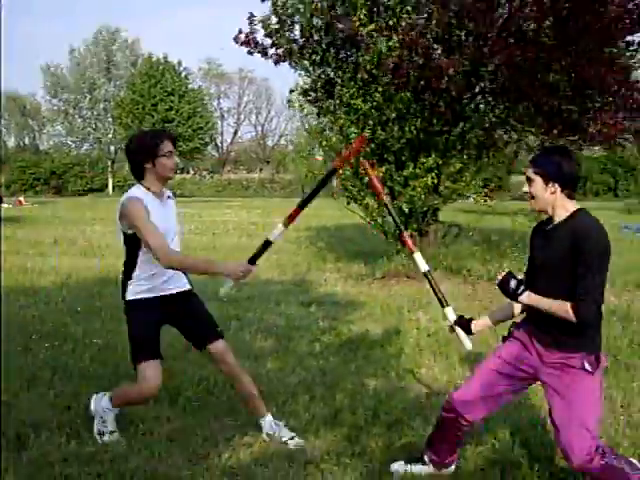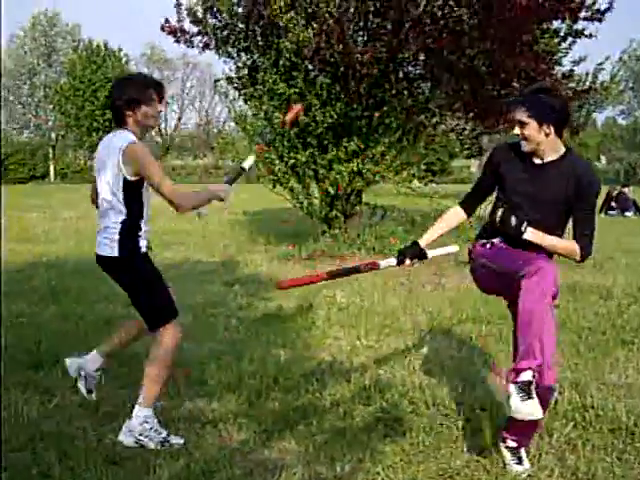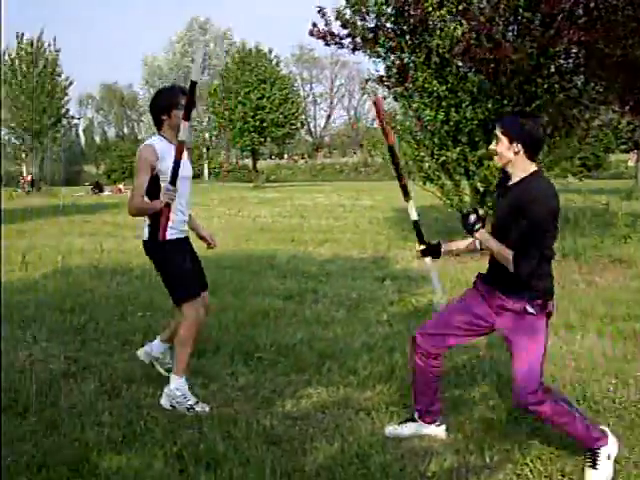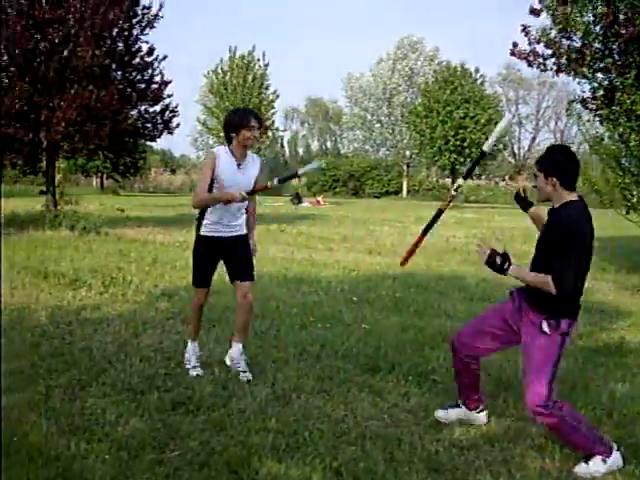
dt=1s
person 1, frame 1
left shoulder: (587, 234)
right shoulder: (541, 230)
left elbow: (583, 312)
left wrist: (524, 294)
right wrist: (480, 321)
left hip: (573, 358)
right hip: (527, 340)
left knee: (581, 453)
right knee: (461, 402)
person 1, frame 2
left shoulder: (580, 174)
right shoulder: (505, 157)
left elbow: (579, 251)
right elbow: (468, 205)
left wrist: (526, 232)
right wrist: (421, 244)
left hip: (536, 274)
right hip: (490, 257)
left knee: (547, 377)
right knee: (540, 271)
left ankle: (515, 439)
right ankle: (522, 375)
person 1, frame 3
left shoulder: (540, 195)
right shoulder: (507, 184)
left elbow: (518, 263)
left wrist: (479, 231)
right wrist: (444, 247)
left hip: (527, 307)
right hip: (488, 292)
left knee: (529, 394)
right knee: (425, 341)
left ankle: (599, 442)
right ankle: (428, 419)
person 1, frame 4
left shoulder: (572, 220)
right shoulder: (562, 210)
left elbow: (560, 285)
left wrist: (509, 269)
right wrist: (530, 209)
left hip: (550, 321)
right hip: (524, 304)
left knee: (539, 401)
right knee: (463, 344)
left ankle: (604, 452)
right ankle: (472, 407)
person 2, frame 1
left shoulder: (166, 197)
right shoulder: (133, 204)
right elbow: (166, 258)
right wrist: (222, 268)
left hip: (179, 293)
right hip: (143, 301)
left knee: (227, 360)
right knee: (149, 385)
left ankle: (268, 423)
right ankle: (106, 403)
person 2, frame 2
left shoulder: (107, 143)
right shoulder: (133, 148)
left elbow: (95, 196)
right elbow: (179, 200)
right wrist: (215, 191)
left hip: (111, 248)
right hip: (127, 253)
left knee: (152, 317)
right knee: (169, 334)
left ankle: (89, 363)
right ankle: (141, 424)
person 2, frame 3
left shoulder: (180, 150)
right shoulder: (150, 150)
right elbow: (134, 204)
left wrist: (198, 230)
right wrist: (153, 205)
left hip: (179, 239)
right hip: (163, 242)
left knee: (197, 304)
right knee: (194, 311)
left ankle: (157, 348)
right ankle: (176, 391)
person 2, frame 4
left shoulder: (256, 163)
right shoulder: (214, 158)
right elbow: (197, 200)
left wrist: (252, 233)
right wrist: (225, 195)
left hip: (237, 237)
right hip: (209, 237)
left knee: (246, 296)
right knee: (201, 295)
left ankle: (236, 353)
right ankle: (193, 349)
